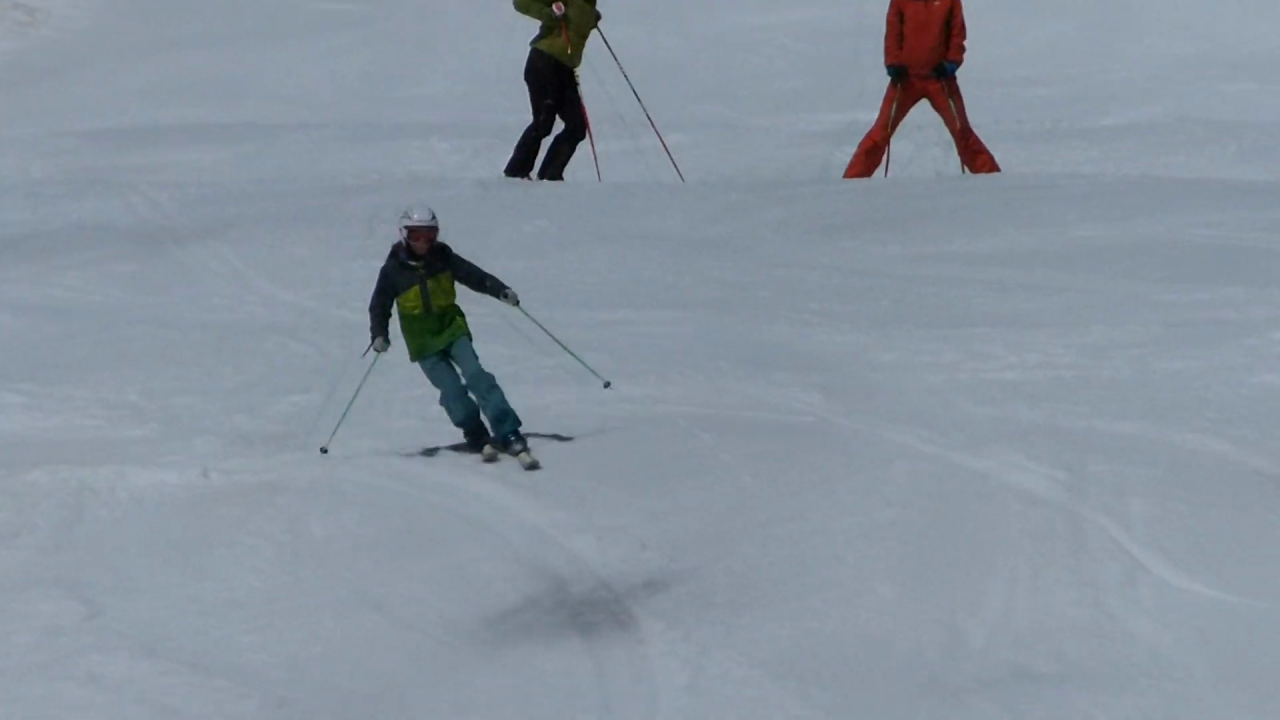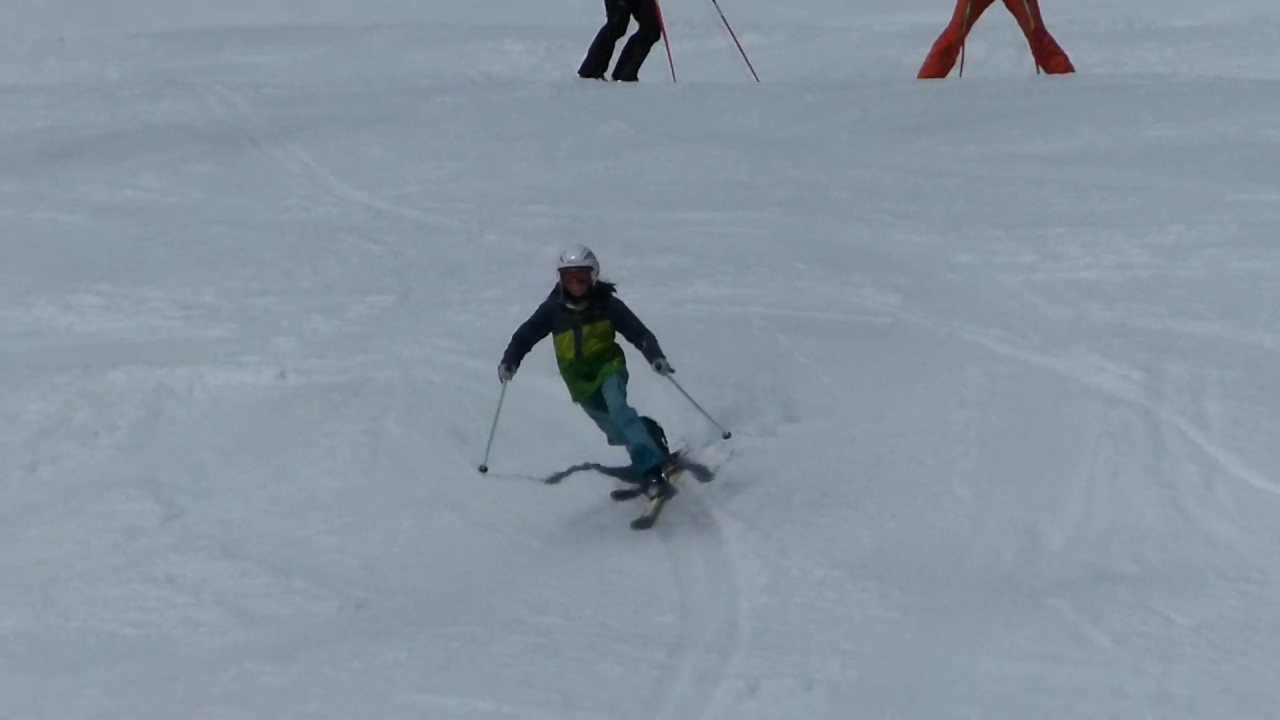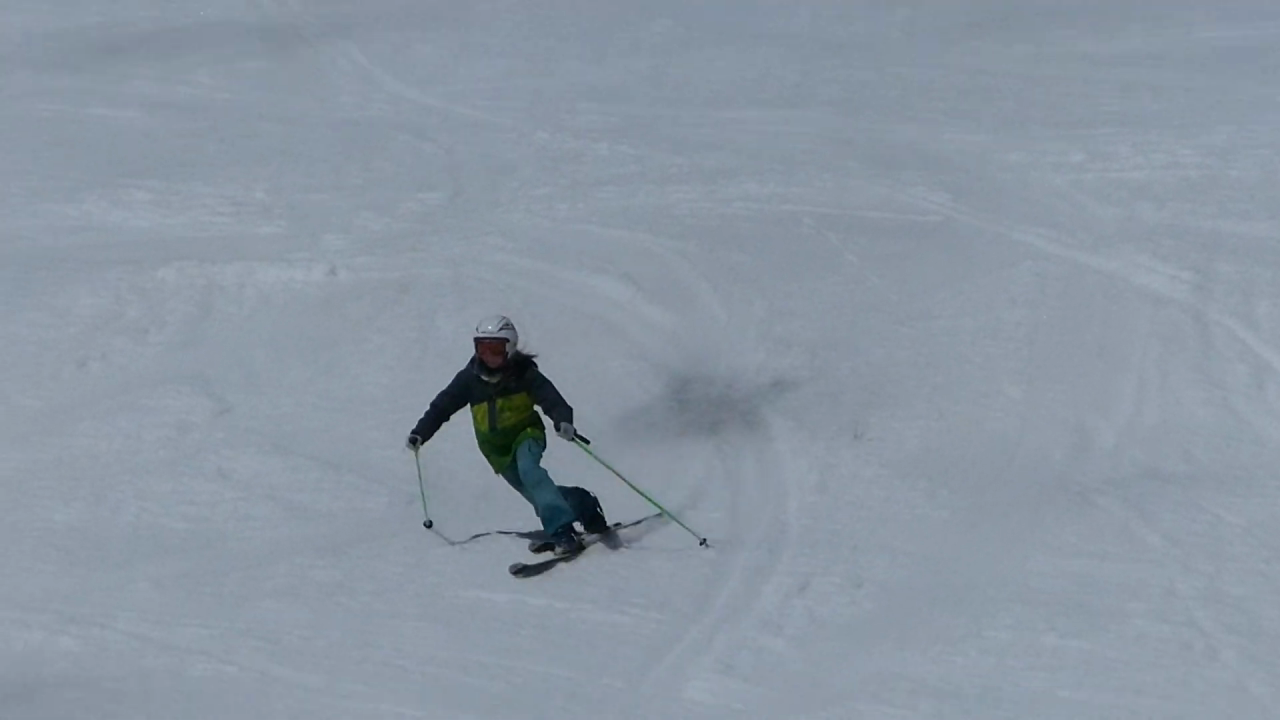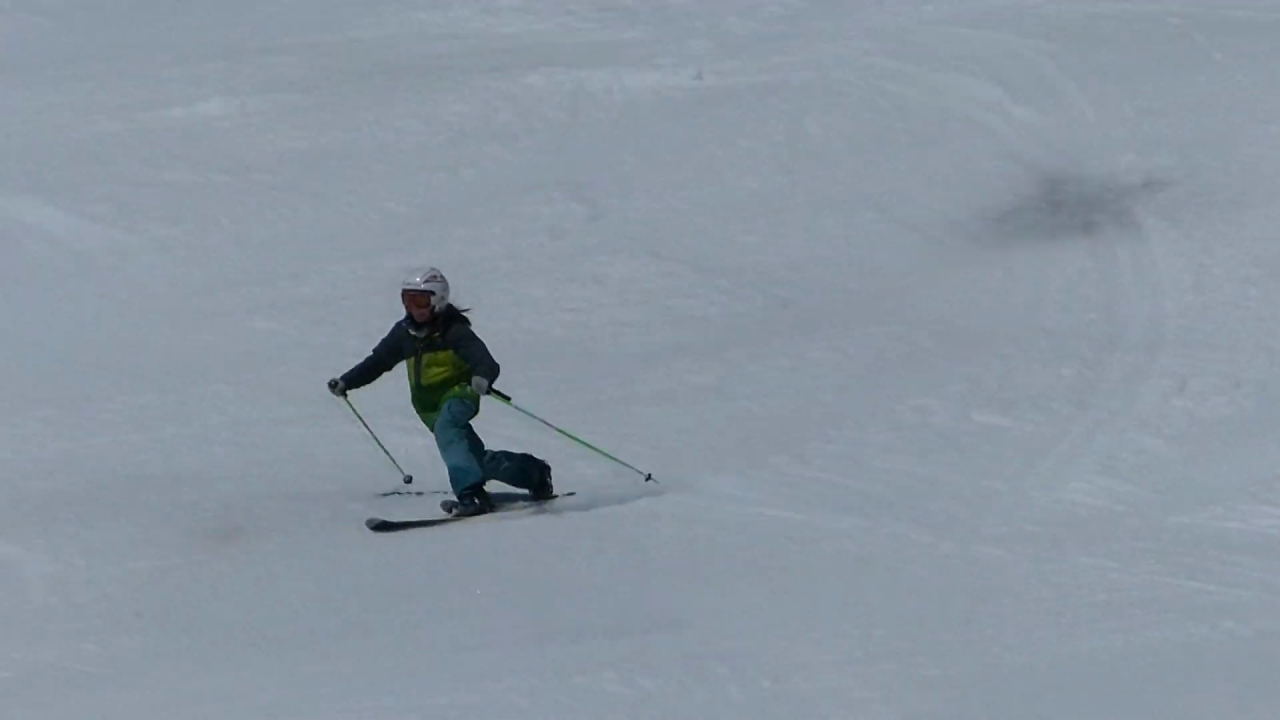
dt=0.5s
person 1, frame 1
left shoulder: (444, 259)
right shoulder: (393, 269)
left elbow: (477, 276)
right elbow: (379, 306)
left wrist: (503, 291)
right wrist: (379, 335)
left hip: (451, 326)
right hip: (421, 338)
left knee: (475, 374)
right knee: (453, 391)
left ankle: (508, 431)
right ankle: (474, 430)
person 1, frame 2
left shoulder: (606, 303)
right shoulder: (553, 308)
left elbow: (638, 331)
right elbow: (525, 336)
left wrist: (656, 357)
right wrist: (509, 361)
left hip: (608, 365)
right hip: (579, 378)
left knee: (617, 407)
right knee: (619, 432)
left ankle: (651, 470)
right ankle: (649, 433)
person 1, frame 3
left shoulder: (525, 374)
right shoulder: (469, 378)
left elbow: (555, 402)
right elbow: (441, 407)
left wrist: (564, 422)
right wrist: (419, 434)
left hip: (525, 434)
right hip: (496, 449)
left knee: (528, 469)
right knee: (543, 497)
left ankle: (563, 530)
right ankle: (583, 504)
person 1, frame 4
left shoulder: (455, 330)
right shoulder: (403, 332)
left elbow: (484, 361)
right elbow: (377, 361)
left wrist: (483, 378)
right wrist: (345, 382)
left hip: (457, 393)
right hip: (428, 405)
left knee: (445, 430)
right knee: (477, 460)
left ankle: (471, 492)
right ankle: (531, 471)
